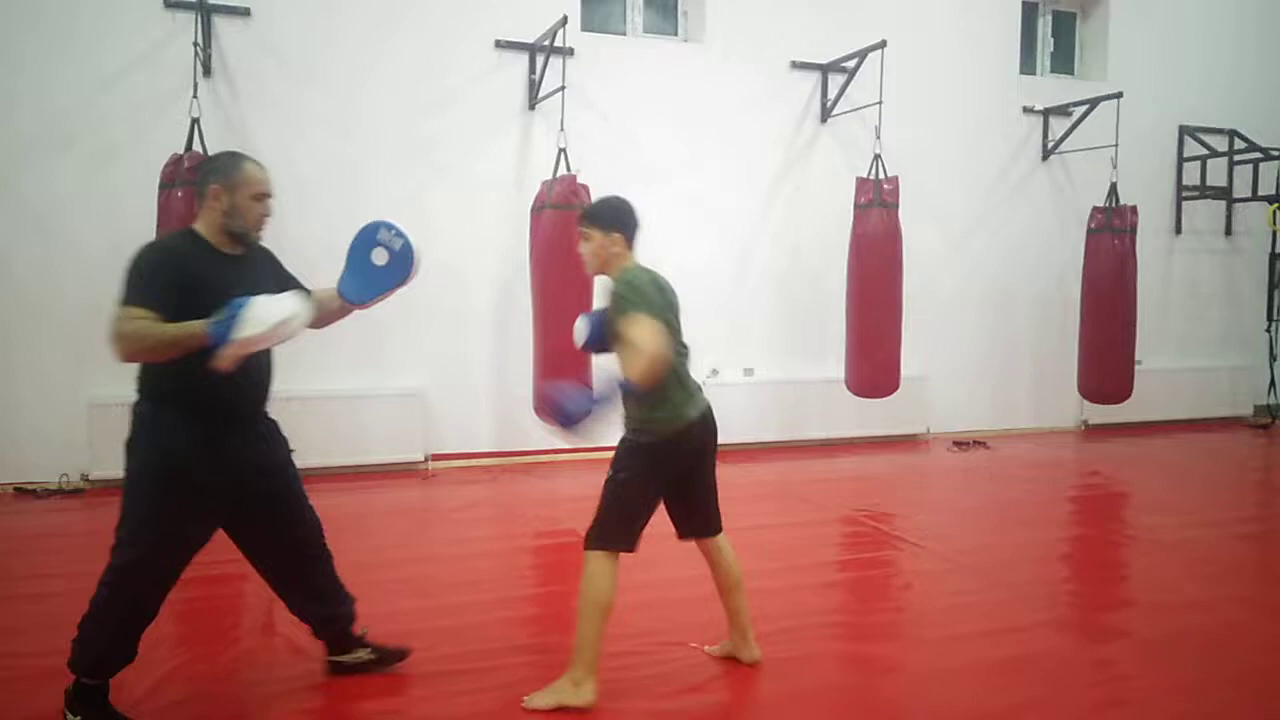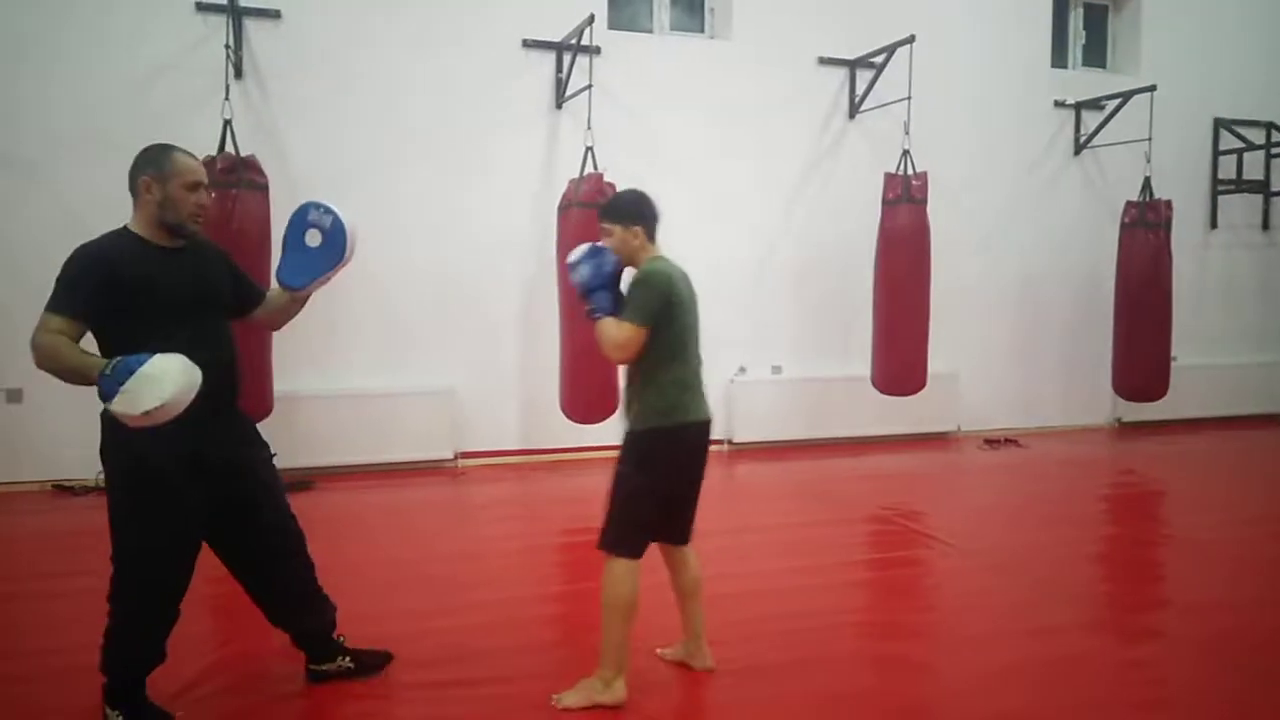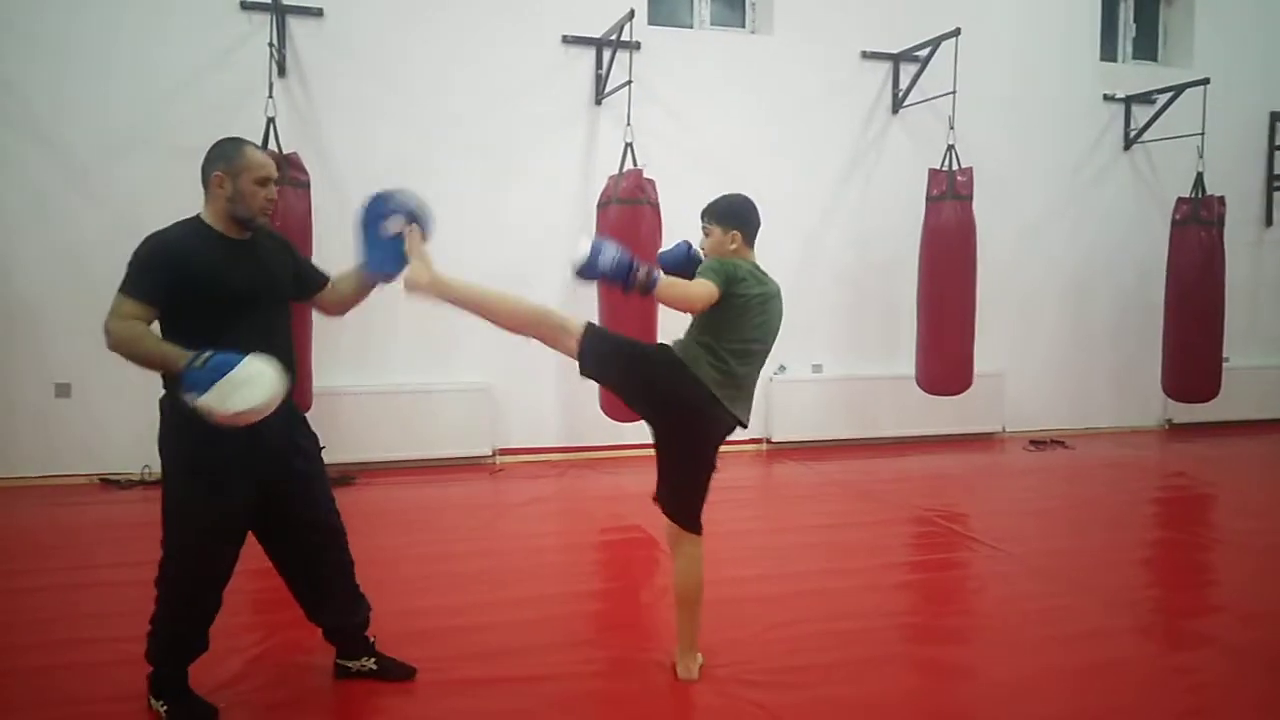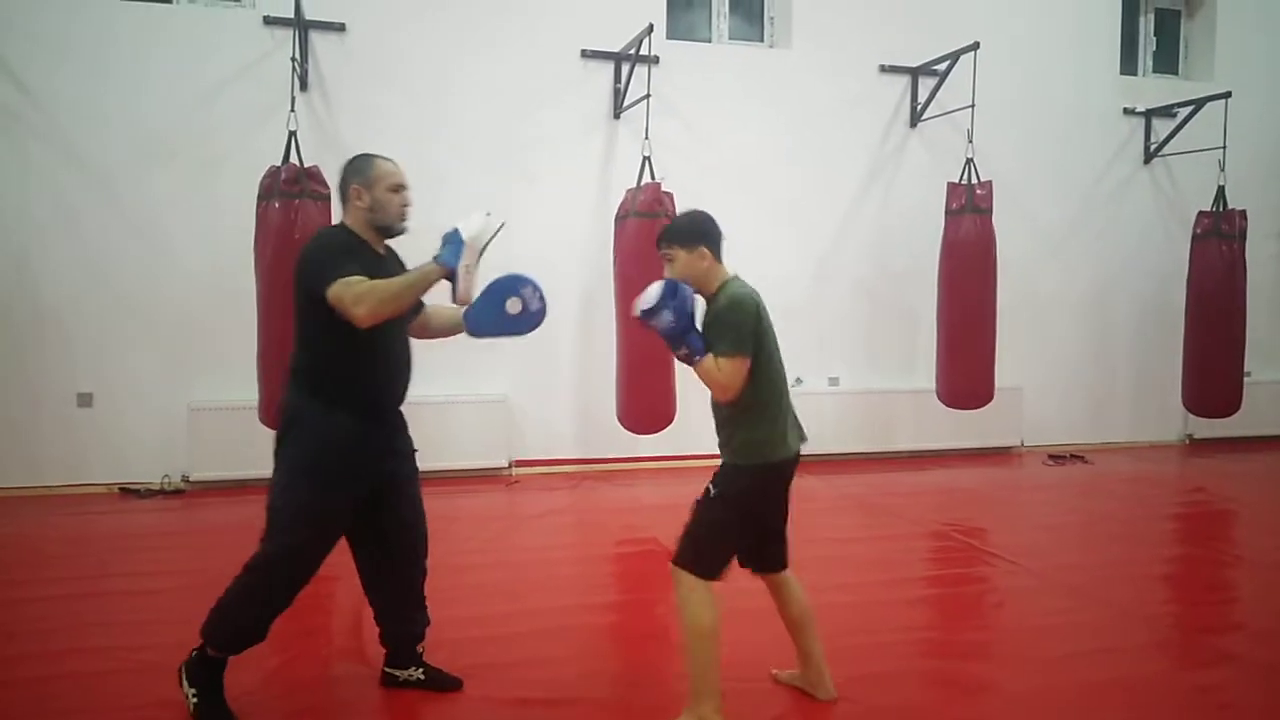
dt=0.7s
person 1, frame 1
left shoulder: (258, 261)
right shoulder: (166, 258)
left elbow: (313, 311)
right elbow: (129, 340)
right wrist: (212, 329)
left hip: (247, 436)
right hip: (176, 443)
left knee: (298, 539)
right knee: (143, 567)
left ankle: (344, 643)
person 1, frame 2
left shoulder: (207, 256)
right shoulder: (100, 260)
left elbow: (267, 314)
right elbow: (47, 343)
right wrist: (105, 373)
left hip: (226, 434)
right hip: (149, 446)
left knee: (276, 542)
right knee: (150, 572)
left ankle: (324, 650)
person 1, frame 3
left shoulder: (272, 247)
right shoulder: (170, 249)
left elbow: (331, 298)
right elbow: (120, 329)
left wrist: (377, 267)
right wrist: (187, 363)
left hip: (279, 425)
right hip: (206, 435)
left knee: (321, 536)
right knee: (196, 560)
left ankle: (353, 649)
person 1, frame 4
left shoulder: (386, 258)
right shoulder: (329, 249)
left elbow: (417, 321)
right elbow: (364, 308)
right wrist: (441, 265)
left hip: (381, 429)
right hip: (323, 432)
left knee: (403, 545)
right knee: (288, 553)
left ankle: (403, 658)
right ankle: (206, 666)
person 2, frame 1
left shoulder: (628, 288)
right shoulder: (656, 283)
left elbow: (653, 352)
left wrist: (607, 394)
right wrist: (608, 332)
left hip: (655, 437)
right hip: (697, 422)
left knee: (601, 550)
right knee: (709, 536)
left ankle: (579, 681)
right ankle: (743, 641)
person 2, frame 2
left shoulder: (649, 280)
right shoulder: (672, 276)
left elbow: (619, 349)
left wrist: (598, 298)
right wrist: (610, 294)
left hip: (658, 431)
right hip: (692, 424)
left knee: (621, 553)
right knee: (676, 542)
left ankle: (608, 680)
right ankle: (695, 646)
person 2, frame 3
left shoulder: (724, 268)
right shoulder: (772, 292)
left elbow: (694, 300)
left wrist: (636, 274)
left hip: (678, 380)
right hip: (714, 413)
left knee: (559, 326)
right knee: (686, 533)
left ankle: (434, 280)
right ankle: (687, 655)
person 2, frame 4
left shoulder: (733, 304)
right shoulder: (731, 297)
left elbow: (725, 387)
right elbow: (727, 372)
left wrist: (683, 338)
right wrist: (682, 332)
left hip: (754, 461)
right hip: (771, 453)
left knee: (691, 574)
right knee: (773, 569)
right ankle: (816, 674)
